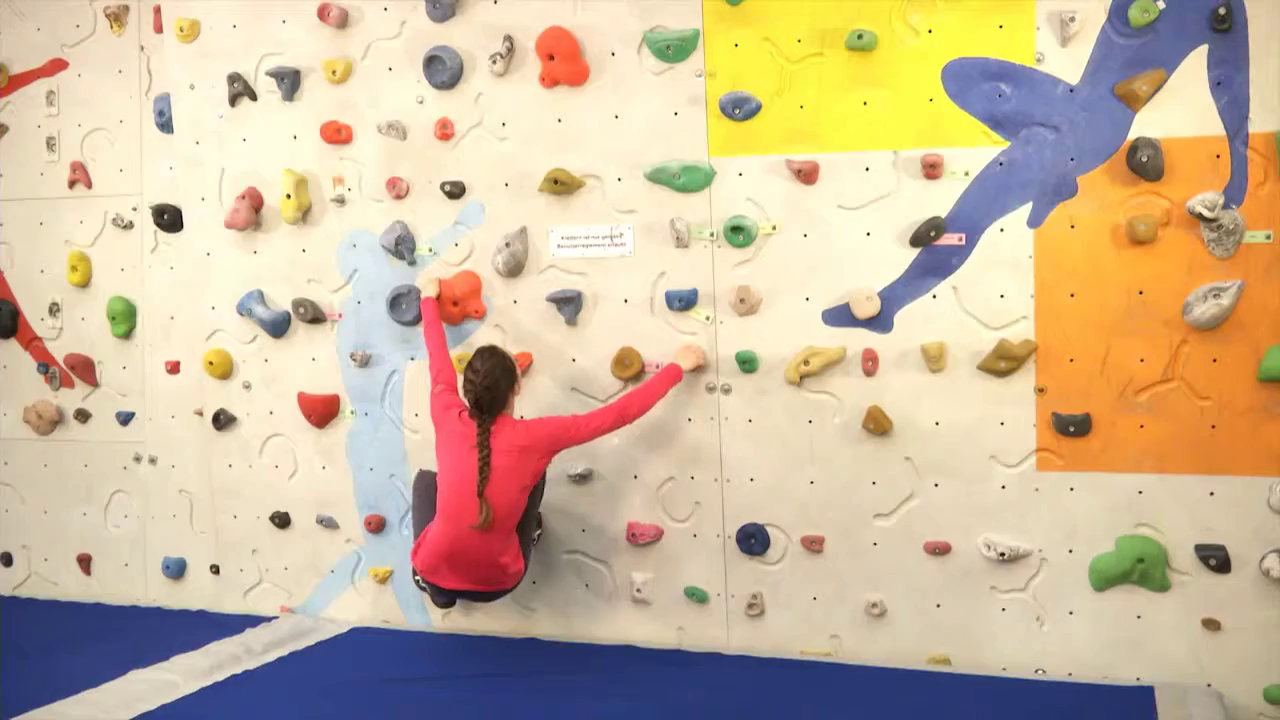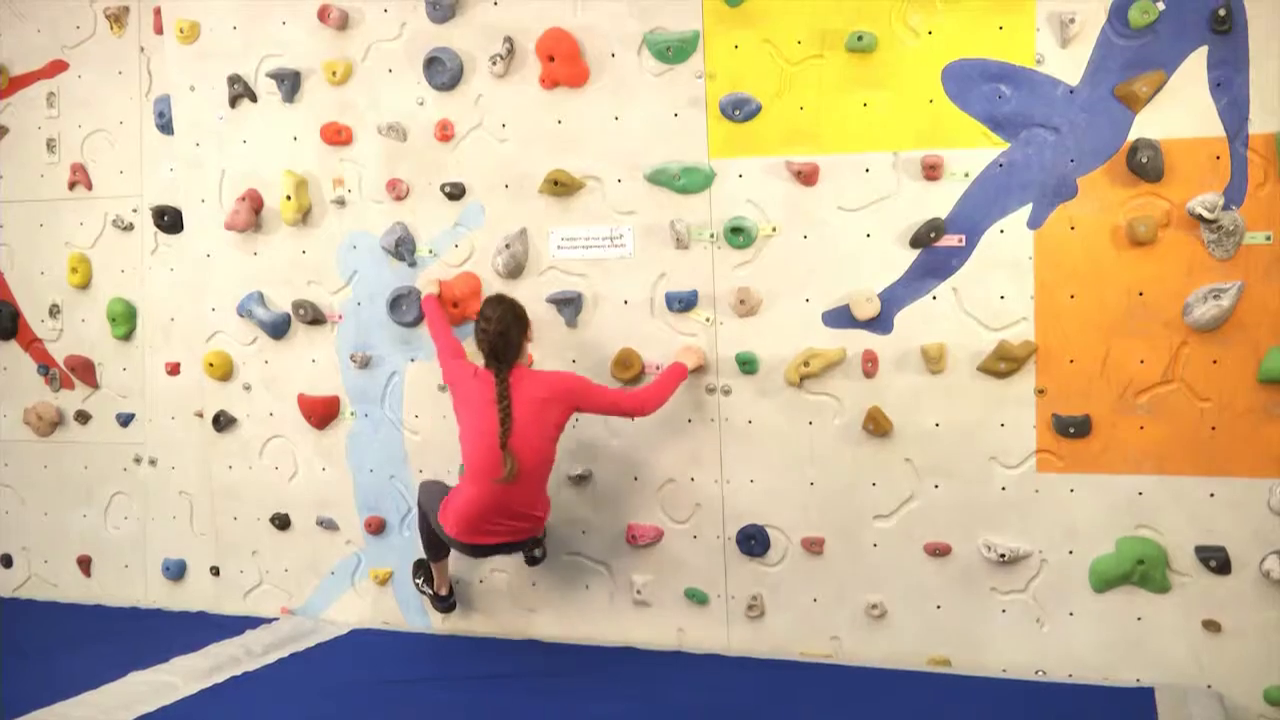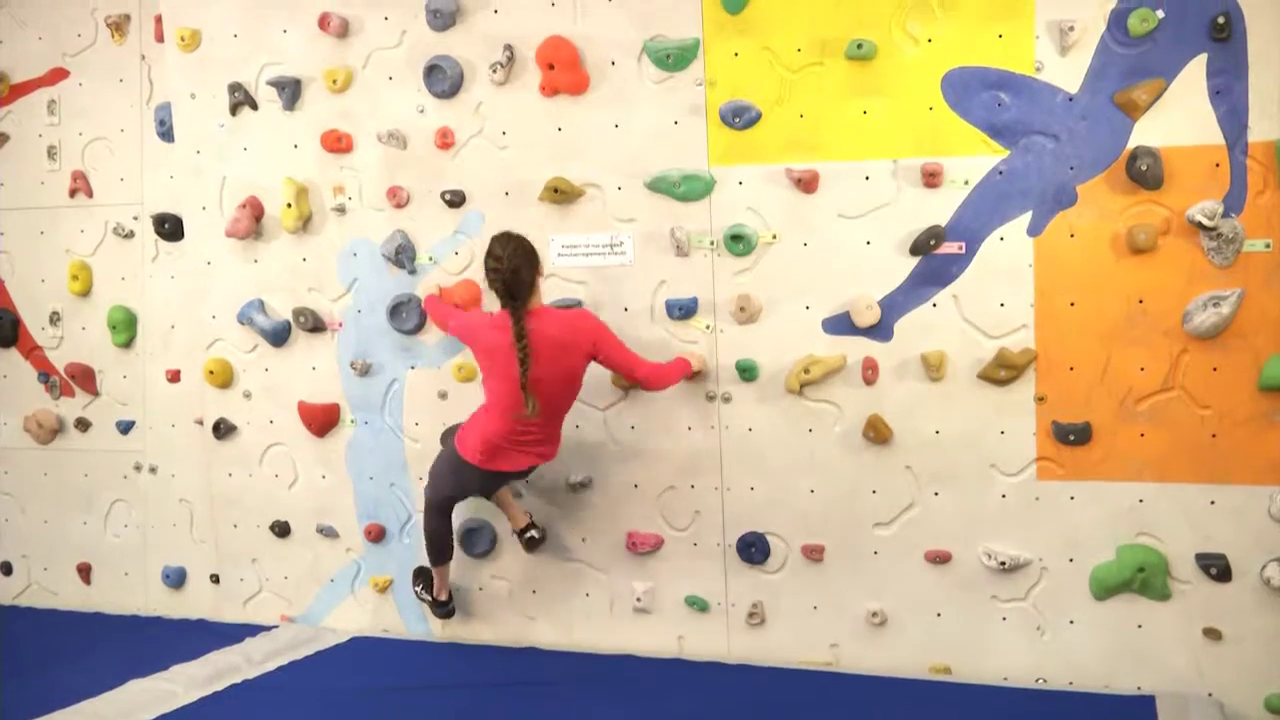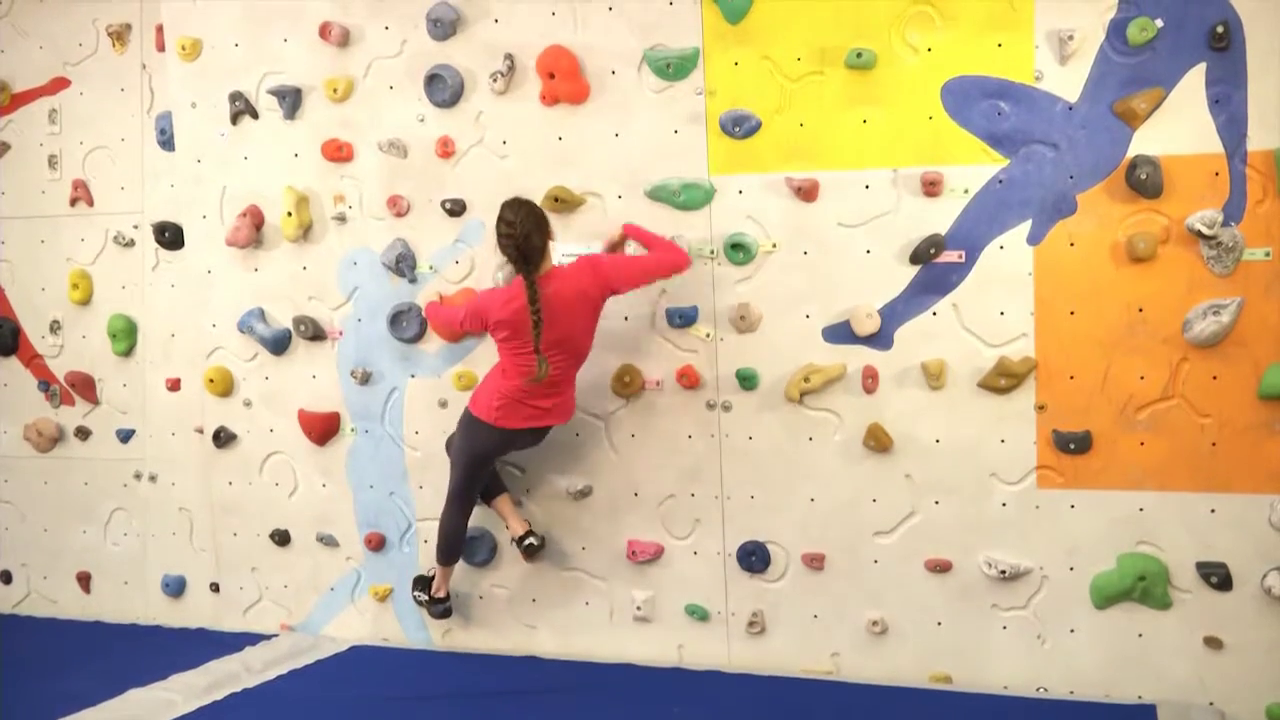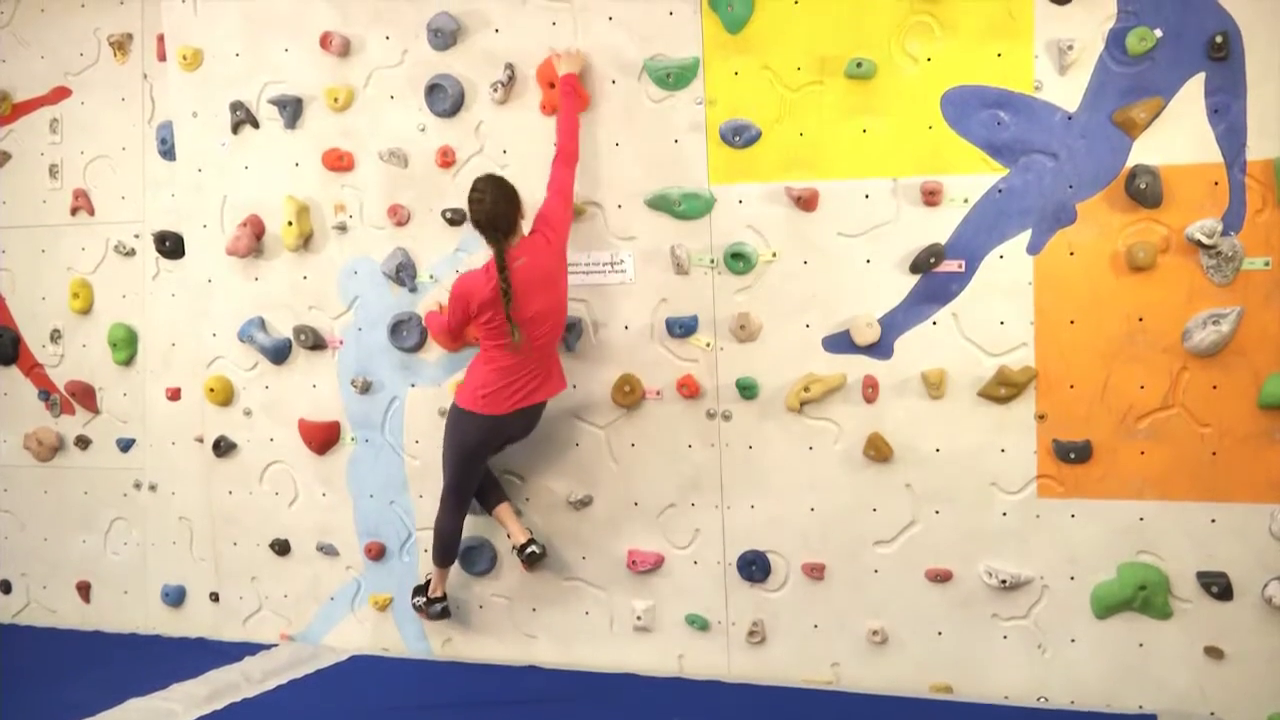
dt=0.4s
person 1, frame 1
left shoulder: (449, 421)
right shoulder: (536, 437)
left elbow: (439, 359)
right elbow: (620, 414)
left wrist: (429, 297)
right wrist: (676, 367)
left hip: (441, 572)
right hip: (499, 582)
left knee: (425, 481)
person 1, frame 2
left shoulder: (464, 381)
right shoulder: (558, 389)
left elbow: (442, 337)
right elbow: (640, 404)
left wrist: (430, 296)
right wrist: (681, 365)
left hip: (468, 531)
right hip: (523, 522)
left knee: (427, 494)
left ankle: (440, 589)
person 1, frame 3
left shoulder: (483, 330)
right shoulder: (580, 327)
left elbow: (443, 316)
right elbow: (647, 377)
left wrist: (431, 300)
right wrist: (686, 364)
left hip: (483, 451)
right hip: (532, 454)
left knee: (436, 502)
left ankle: (439, 593)
right ankle: (521, 522)
person 1, frame 4
left shoulder: (494, 303)
right shoulder: (589, 277)
left elbow: (449, 318)
right elbow: (676, 259)
left wrist: (430, 309)
right wrist: (627, 235)
left hip: (495, 419)
right hip: (544, 421)
left knee: (460, 496)
right knee: (468, 453)
left ankle: (438, 590)
right ankle: (521, 530)
person 1, frame 5
left shoulder: (471, 286)
right shoulder: (551, 241)
left elbow: (450, 334)
right elbow: (566, 157)
left wrist: (430, 318)
right wrist: (568, 81)
left hip: (482, 407)
right hip: (532, 406)
left knee: (454, 493)
right knee: (471, 463)
left ankle: (436, 591)
right ankle: (522, 537)
